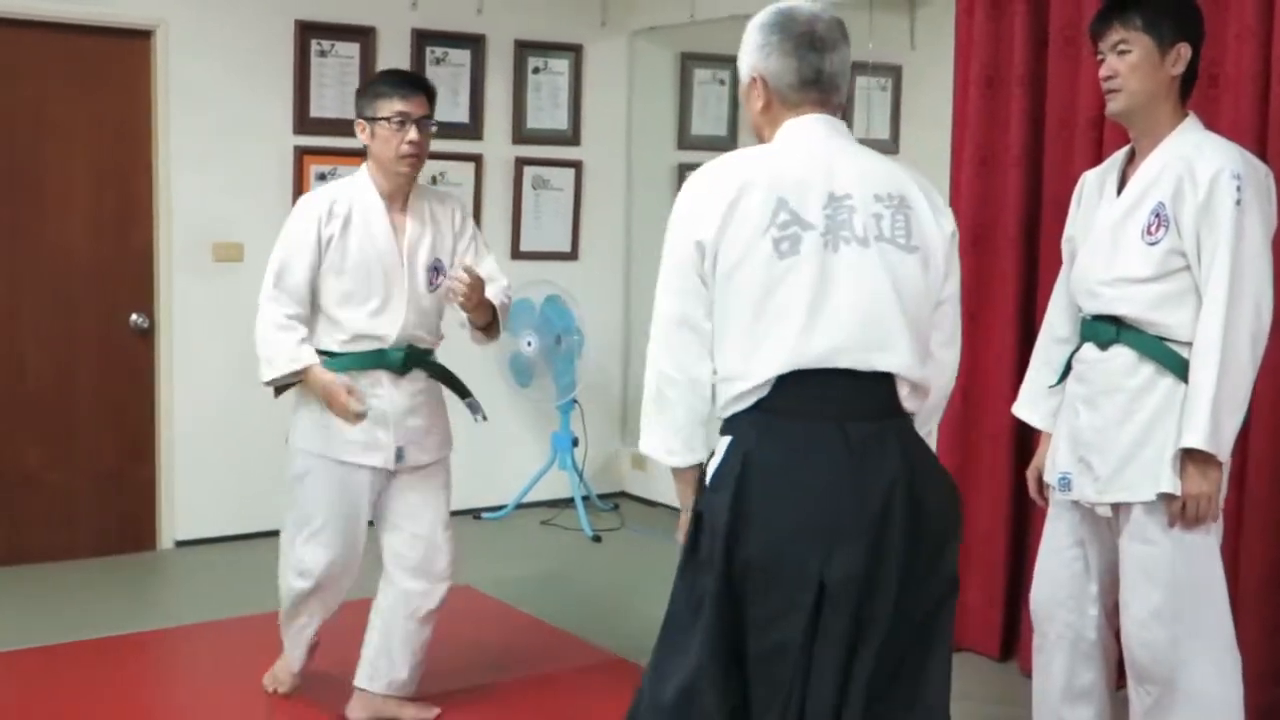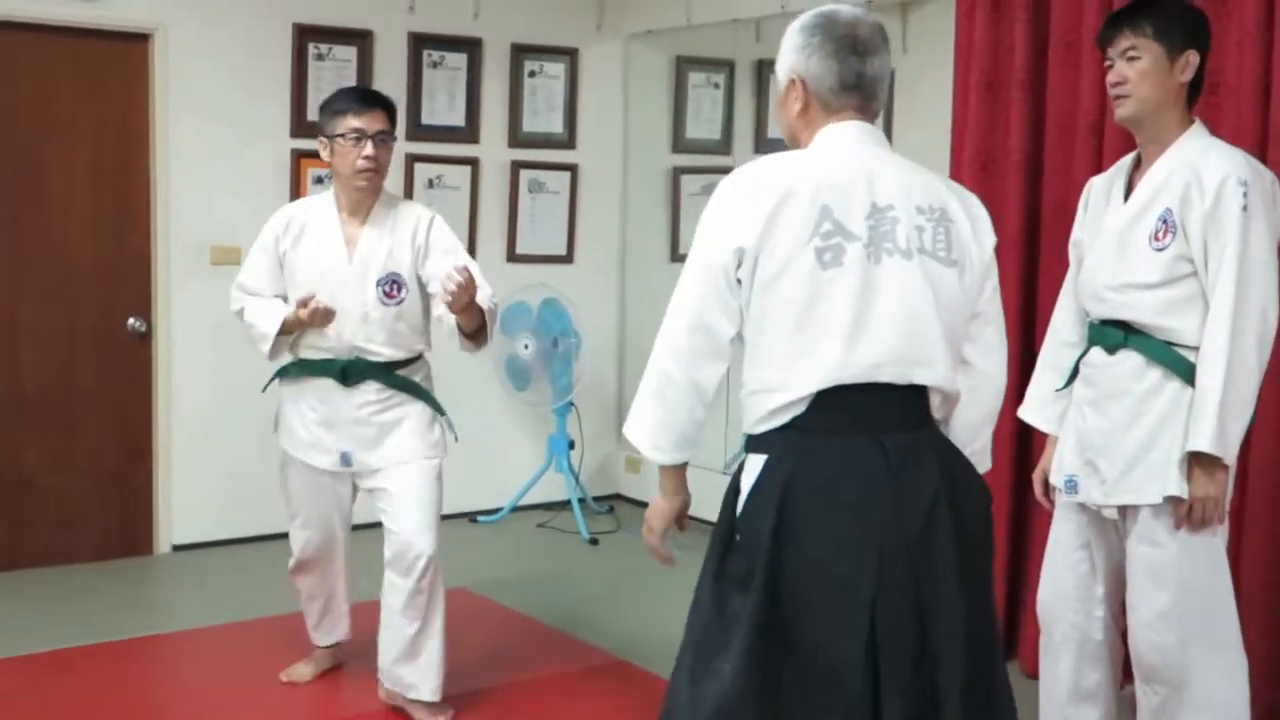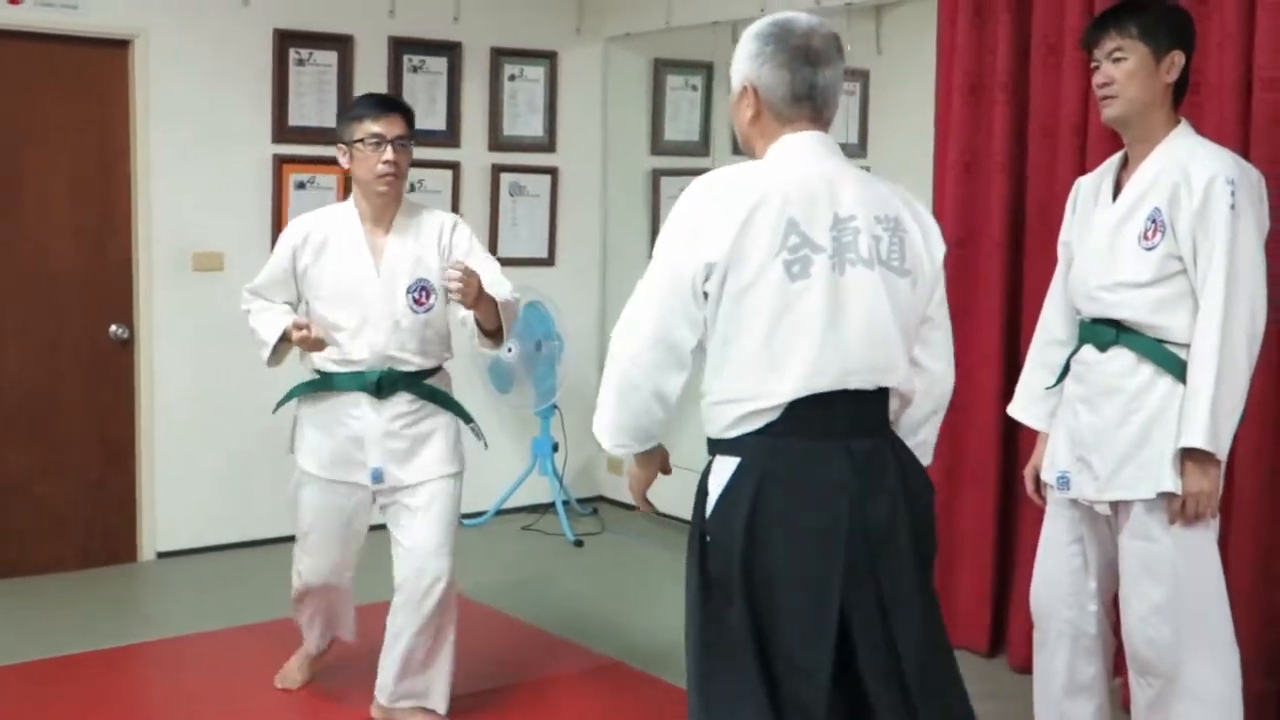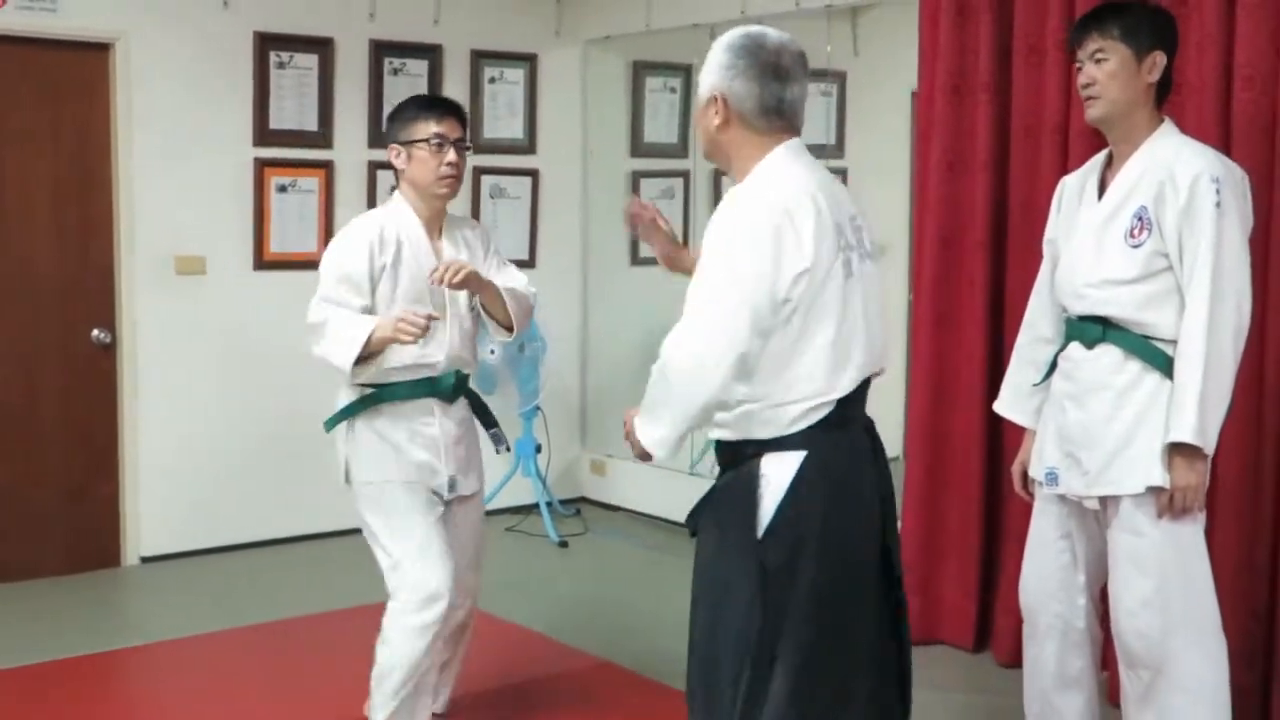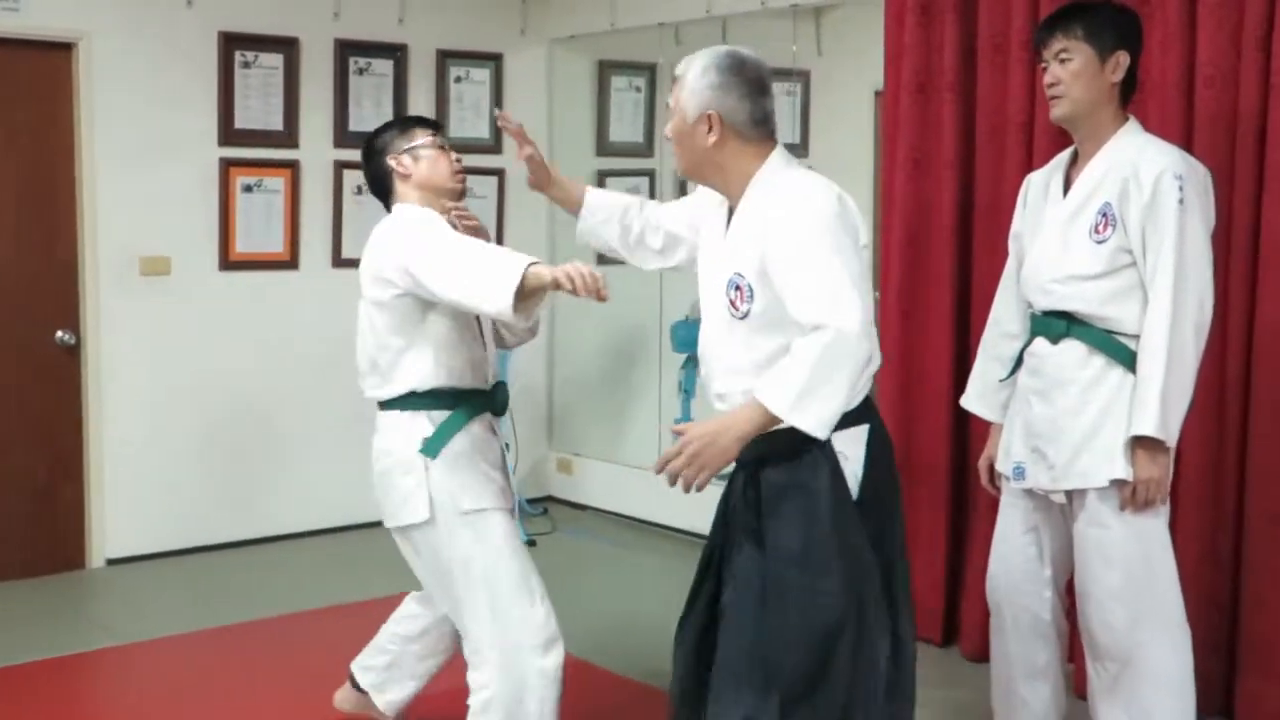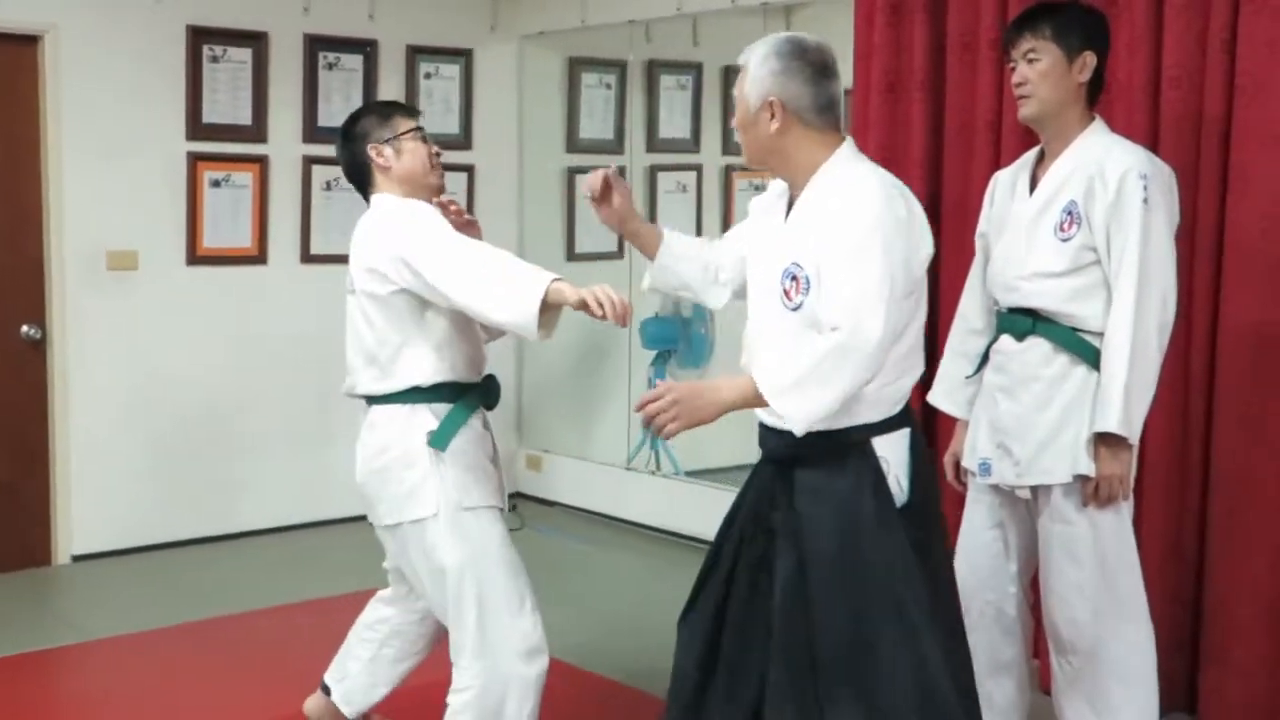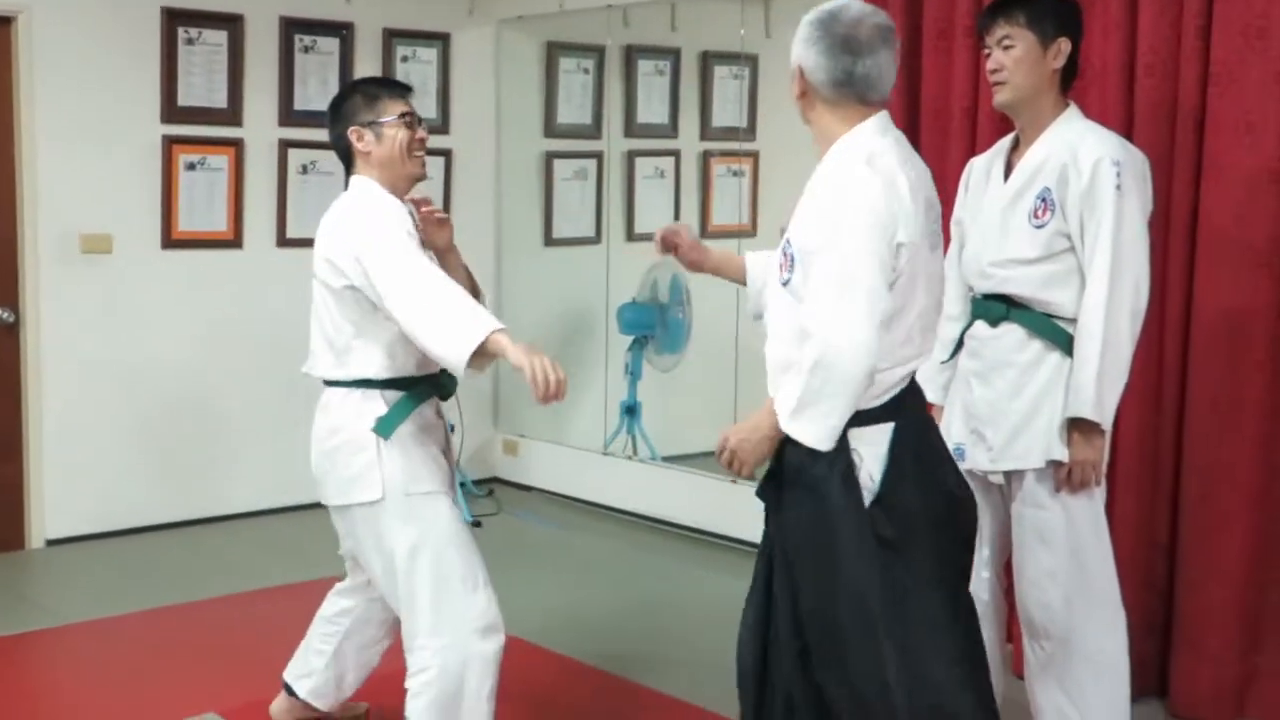
dt=0.3s
person 1, frame 1
left shoulder: (1219, 171)
right shoulder: (1095, 183)
left wrist: (1204, 450)
right wrist: (1046, 429)
left hip: (1164, 419)
right hip: (1087, 419)
left knee: (1168, 632)
right knee: (1062, 614)
person 1, frame 2
right shoulder: (1102, 189)
left wrist: (1211, 453)
right wrist: (1053, 432)
left hip: (1169, 426)
right hip: (1094, 422)
left knee: (1175, 634)
right knee: (1068, 615)
person 1, frame 3
left shoulder: (1215, 177)
right shoulder: (1090, 189)
left elbow: (1231, 318)
left wrist: (1203, 448)
right wrist: (1043, 429)
left hip: (1161, 423)
right hip: (1084, 419)
left knee: (1169, 628)
right knee: (1060, 609)
person 1, frame 4
left shoulder: (1199, 175)
right shoulder: (1074, 187)
left elbow: (1217, 312)
left wrist: (1191, 443)
right wrist: (1030, 426)
left hip: (1146, 419)
right hip: (1072, 414)
left knee: (1158, 621)
right knee: (1050, 603)
person 1, frame 5
left shoulder: (1163, 173)
right shoulder: (1040, 184)
left elbow: (1180, 309)
left wrist: (1154, 437)
right wrist: (996, 420)
left hip: (1112, 410)
right hip: (1037, 408)
left knee: (1126, 611)
right knee: (1017, 594)
person 1, frame 6
left shoulder: (1127, 172)
right shoulder: (1007, 182)
left elbow: (1143, 306)
left wrist: (1115, 432)
right wrist: (962, 416)
left hip: (1075, 406)
right hip: (1003, 403)
left knee: (1088, 605)
right knee: (982, 587)
person 1, frame 7
left shoulder: (1100, 159)
right shoulder: (981, 168)
left elbow: (1116, 294)
left wrist: (1089, 419)
right wrist: (936, 399)
left hip: (1050, 389)
right hip: (976, 388)
left knee: (1060, 591)
right knee: (960, 575)
person 2, frame 1
left shoulder: (722, 185)
right shoulder: (916, 196)
left elbow: (681, 347)
right elbow: (938, 357)
left wrist: (689, 477)
left hip: (771, 466)
right hip: (888, 466)
person 2, frame 2
left shoulder: (758, 190)
right shoulder: (956, 205)
left elbow: (691, 345)
right elbow: (982, 367)
left wrist: (671, 479)
left hip: (802, 481)
right hip: (921, 479)
person 2, frame 3
left shoulder: (723, 198)
right shoulder: (904, 212)
left elbow: (648, 344)
right elbow: (932, 369)
left wrist: (642, 449)
left hip: (770, 485)
right hip: (877, 477)
person 2, frame 4
left shoulder: (757, 208)
right shoulder: (824, 197)
left elbow: (705, 356)
left wrist: (652, 426)
right wrist: (684, 258)
left hip: (790, 480)
right hip: (846, 460)
person 2, frame 5
left shoulder: (806, 206)
right shoulder: (717, 206)
left elbow: (841, 334)
right elbow: (642, 226)
left wrist: (739, 425)
right wrist: (551, 184)
left hip: (825, 471)
right hip: (770, 469)
right knee: (729, 653)
person 2, frame 6
left shoulder: (871, 203)
right shoulder: (778, 202)
left elbow: (855, 343)
right elbow: (713, 270)
left wrist: (722, 394)
right wrist: (627, 224)
left hip: (861, 476)
right hip: (789, 467)
right knee: (734, 639)
person 2, frame 7
left shoulder: (857, 182)
right shoulder: (886, 165)
left elbow: (842, 343)
left wrist: (768, 429)
right wrist: (711, 259)
left hip: (858, 457)
right hip: (845, 449)
right knee: (797, 633)
person 3, frame 1
left shoulder: (449, 213)
right shoulder: (324, 209)
left elbow: (493, 300)
right elbow: (277, 305)
left wrist: (480, 305)
right wrist: (316, 377)
left hip: (418, 401)
right hip: (338, 403)
left knee: (425, 558)
right knee: (322, 554)
right ankle: (296, 647)
person 3, frame 2
left shoulder: (420, 224)
right shoulder: (290, 225)
left elbow: (475, 313)
right elbow: (248, 299)
left wrist: (468, 307)
right wrist: (293, 320)
left hip: (398, 405)
right hip: (315, 405)
left knee: (414, 547)
right knee: (315, 544)
right ankle: (327, 641)
person 3, frame 3
left shoulder: (443, 230)
right shoulder: (307, 234)
left elbow: (501, 312)
right elbow: (260, 301)
left wrist: (480, 301)
right wrist: (290, 331)
left hip: (421, 420)
right hip: (336, 419)
left knee: (427, 573)
right knee: (320, 560)
right ankle: (323, 634)
person 3, frame 4
left shoulder: (470, 237)
right shoulder: (366, 236)
left elbow: (518, 313)
right elbow: (328, 325)
left wrist: (481, 285)
right wrist: (385, 331)
left hip: (453, 425)
right hip: (386, 430)
left knee: (456, 589)
right knee: (425, 590)
person 3, frame 5
left shoulder: (436, 240)
right shoulder: (408, 233)
left elbow: (514, 328)
right elbow: (470, 274)
left wrist: (479, 250)
right wrist: (550, 274)
left hip: (444, 448)
right hip: (433, 453)
left knee: (447, 598)
right knee: (521, 636)
person 3, frame 6
left shoulder: (406, 230)
right shoulder: (399, 225)
left elbow: (485, 318)
right elbow: (474, 275)
left wrist: (468, 243)
right wrist: (569, 293)
left hip: (417, 442)
right hip: (427, 447)
left knee: (416, 593)
right knee: (506, 642)
person 3, frame 7
left shoulder: (390, 217)
right shoulder: (365, 219)
left elbow: (455, 302)
right elbow: (420, 299)
left wrist: (444, 248)
right wrist: (513, 348)
left hip: (384, 430)
right hip: (376, 435)
left knee: (378, 583)
right knee: (459, 618)
